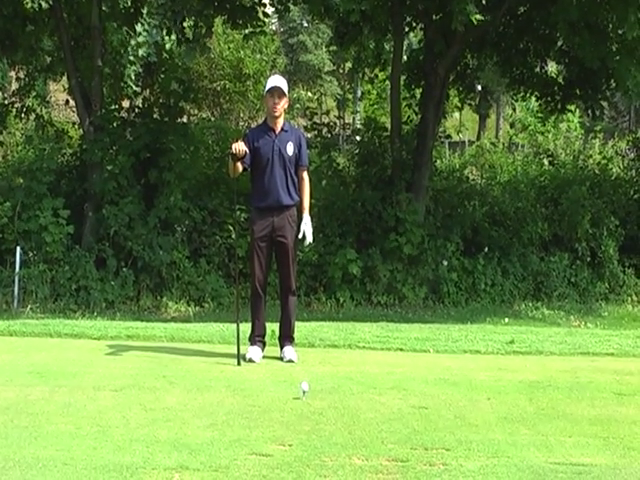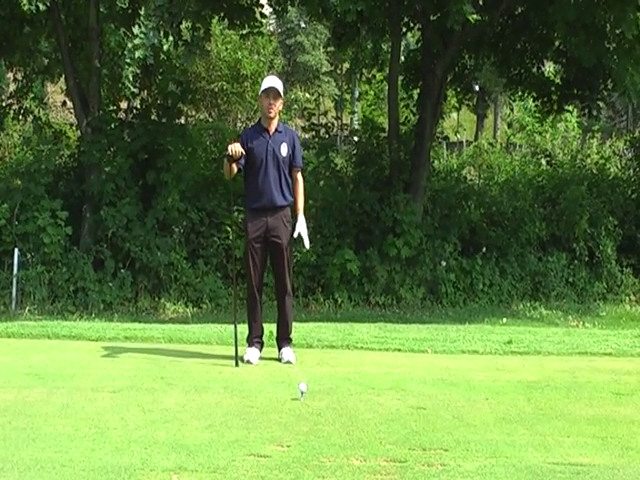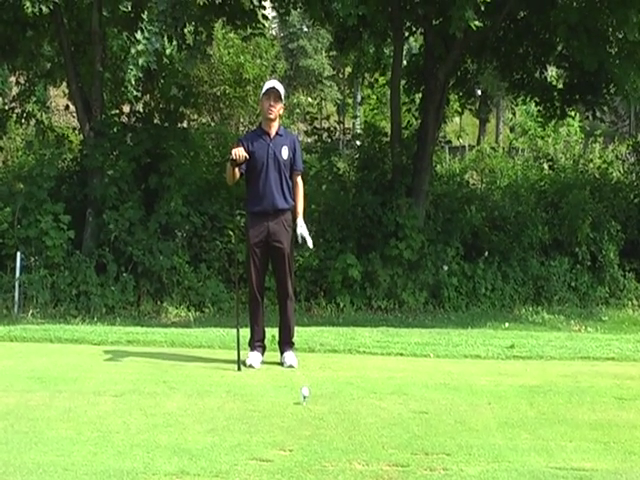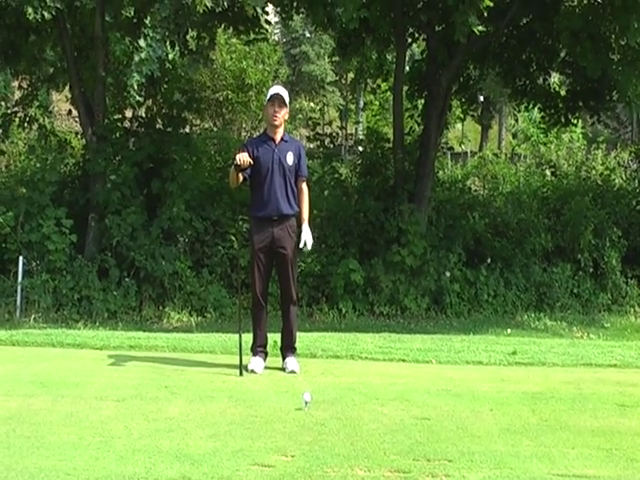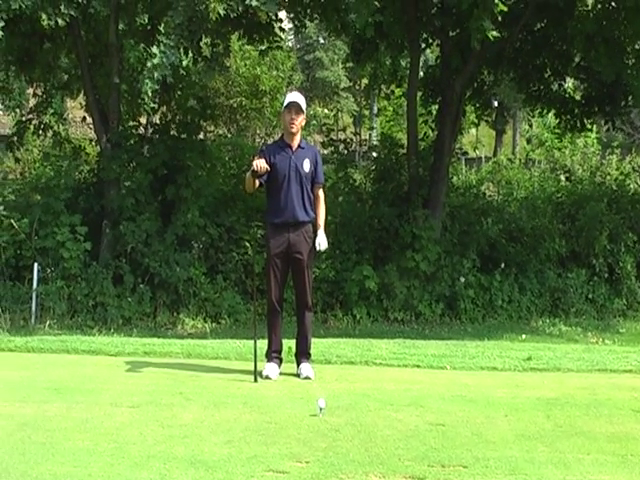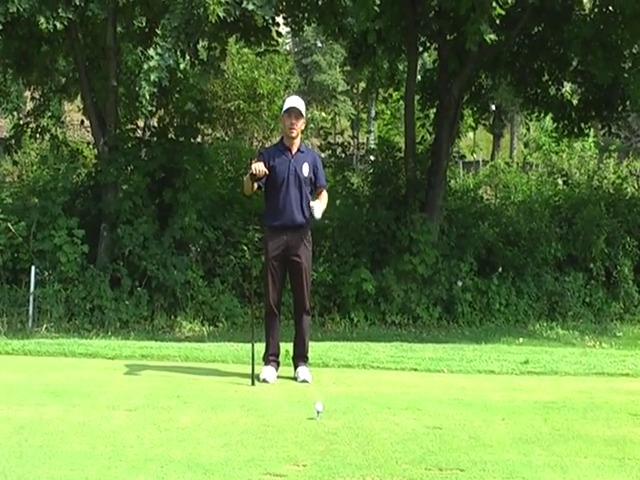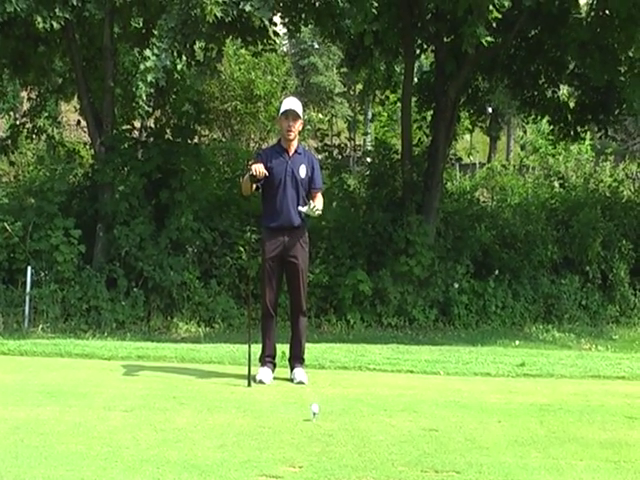
dt=0.4s
person 1, frame 1
left shoulder: (296, 136)
right shoulder: (253, 136)
left elbow: (303, 177)
right elbow: (235, 172)
left wrist: (306, 215)
right wrist: (235, 156)
left hip: (287, 215)
right hip: (260, 215)
left knee: (288, 282)
right knee: (258, 281)
left ankle: (287, 342)
right ankle: (256, 341)
person 1, frame 2
left shoulder: (290, 137)
right shoulder: (247, 136)
left elbow: (297, 177)
right elbow: (229, 174)
left wrist: (300, 216)
right wrist: (230, 157)
left hip: (281, 216)
right hip: (254, 217)
left knee: (284, 283)
right knee: (254, 282)
left ankle: (285, 343)
right ankle: (254, 343)
person 1, frame 3
left shoulder: (291, 140)
right shoulder: (248, 140)
left elbow: (297, 181)
right elbow: (231, 180)
left wrist: (300, 218)
right wrist: (233, 161)
left hip: (282, 219)
right hip: (256, 220)
left knee: (285, 286)
right knee: (255, 286)
left ankle: (287, 347)
right ankle: (256, 347)
person 1, frame 4
left shoulder: (296, 147)
right shoulder: (252, 146)
left elbow: (302, 187)
right elbow: (234, 183)
left wrist: (305, 224)
right wrist: (237, 166)
left hip: (287, 225)
right hip: (260, 225)
left knee: (289, 292)
right knee: (258, 292)
left ankle: (289, 353)
right ankle: (258, 352)
person 1, frame 5
left shoulder: (312, 154)
right shoulder: (269, 152)
left elbow: (318, 194)
right elbow: (250, 188)
left wrist: (321, 230)
right wrist: (253, 172)
left hip: (303, 232)
right hip: (276, 232)
left knee: (304, 298)
right knee: (274, 298)
left ankle: (304, 359)
right ankle: (273, 358)
person 1, frame 6
left shoulder: (312, 158)
right shoulder: (268, 155)
left elbow: (321, 193)
right elbow: (248, 190)
left wrist: (320, 206)
right wrist: (252, 174)
left hip: (301, 235)
right hip: (274, 235)
left knee: (302, 301)
right knee: (272, 300)
left ankle: (301, 362)
right ankle: (271, 361)
person 1, frame 7
left shoulder: (309, 160)
right shoulder: (265, 156)
left elbow: (317, 196)
right elbow: (245, 191)
left wrist: (315, 207)
right wrist: (251, 175)
left hip: (297, 237)
right hip: (271, 236)
left knee: (299, 303)
right knee: (268, 302)
left ankle: (297, 364)
right ankle: (267, 362)
